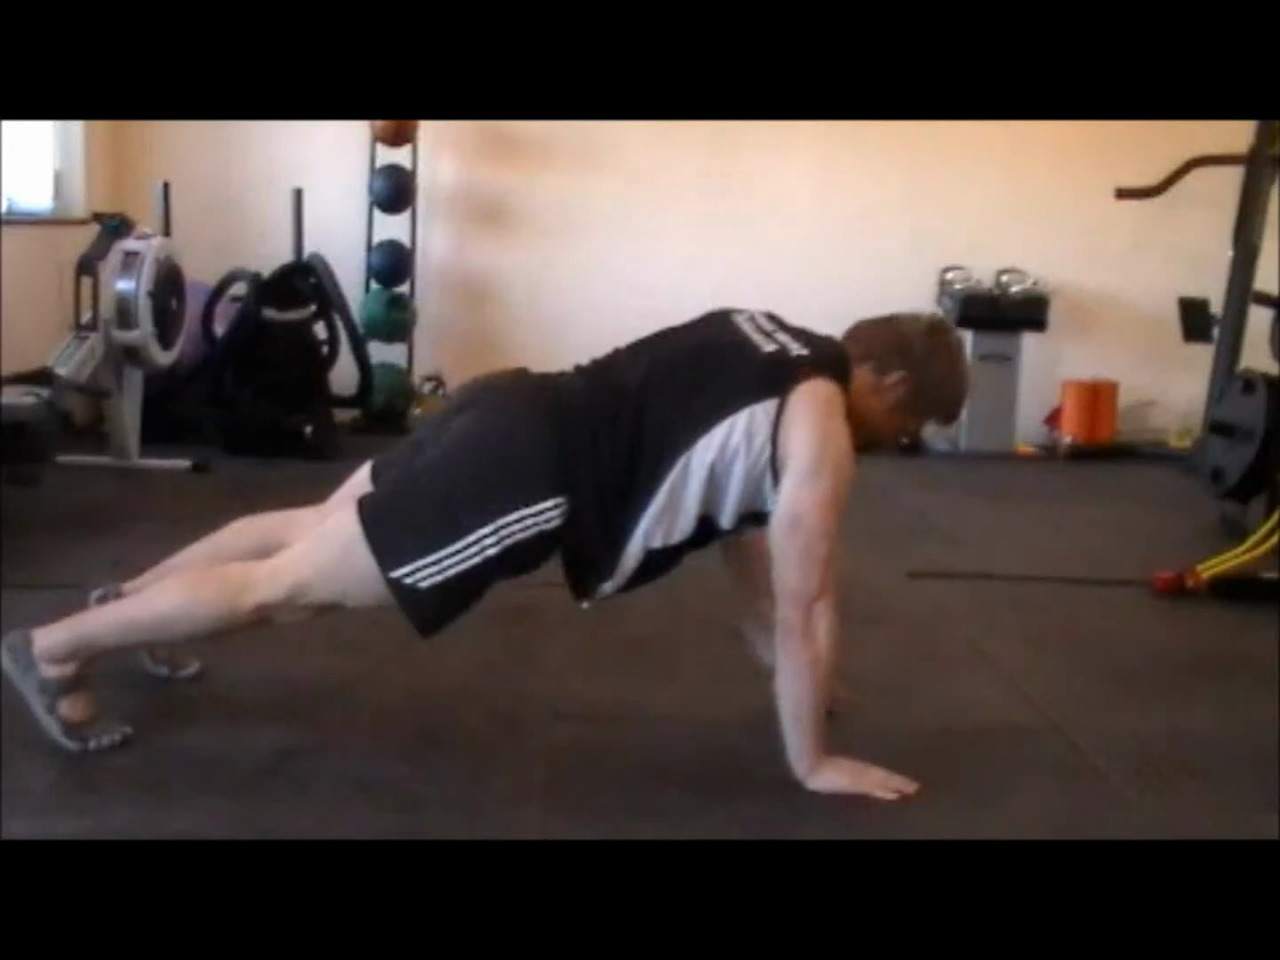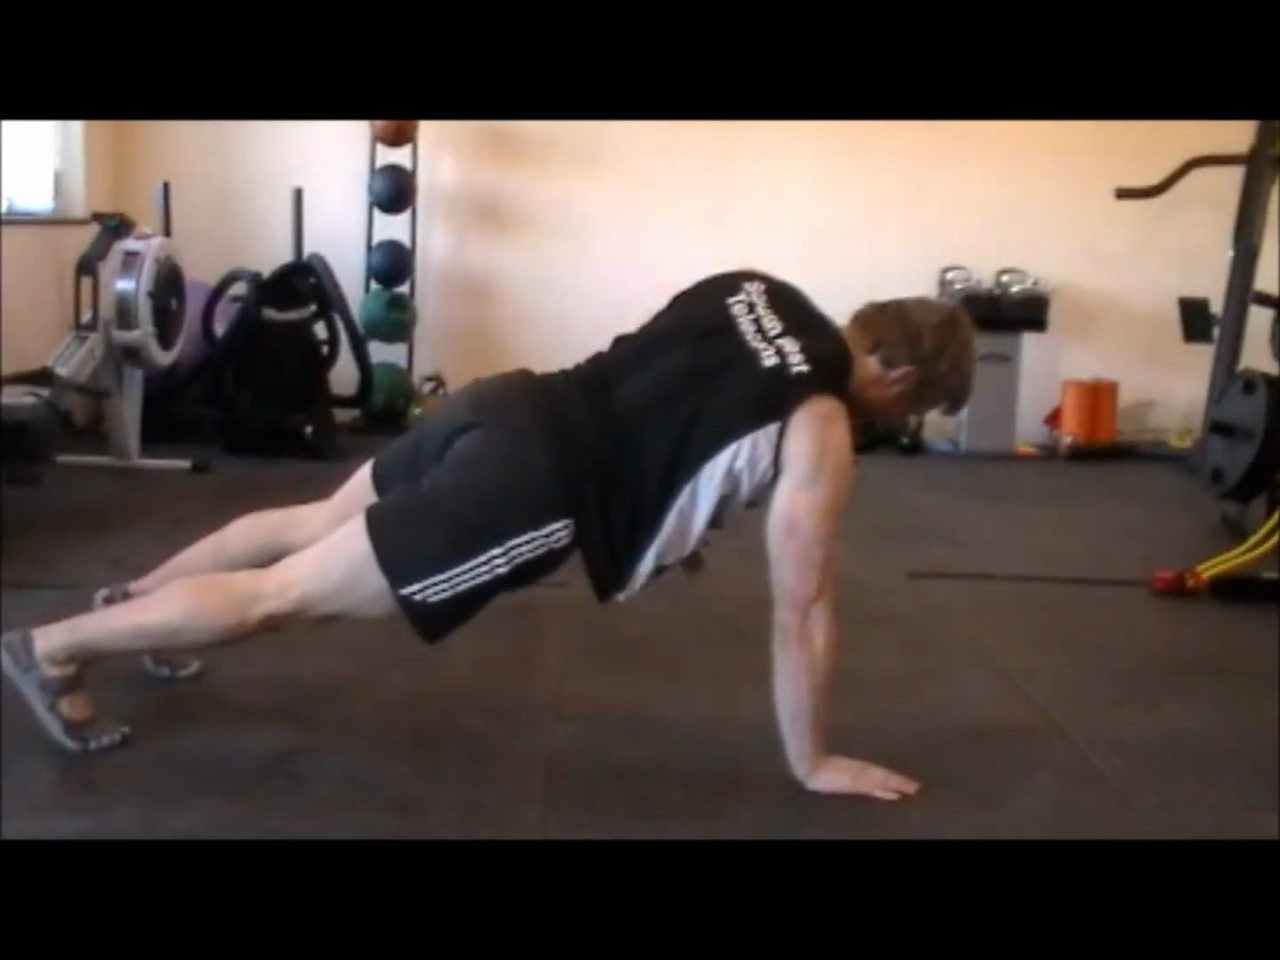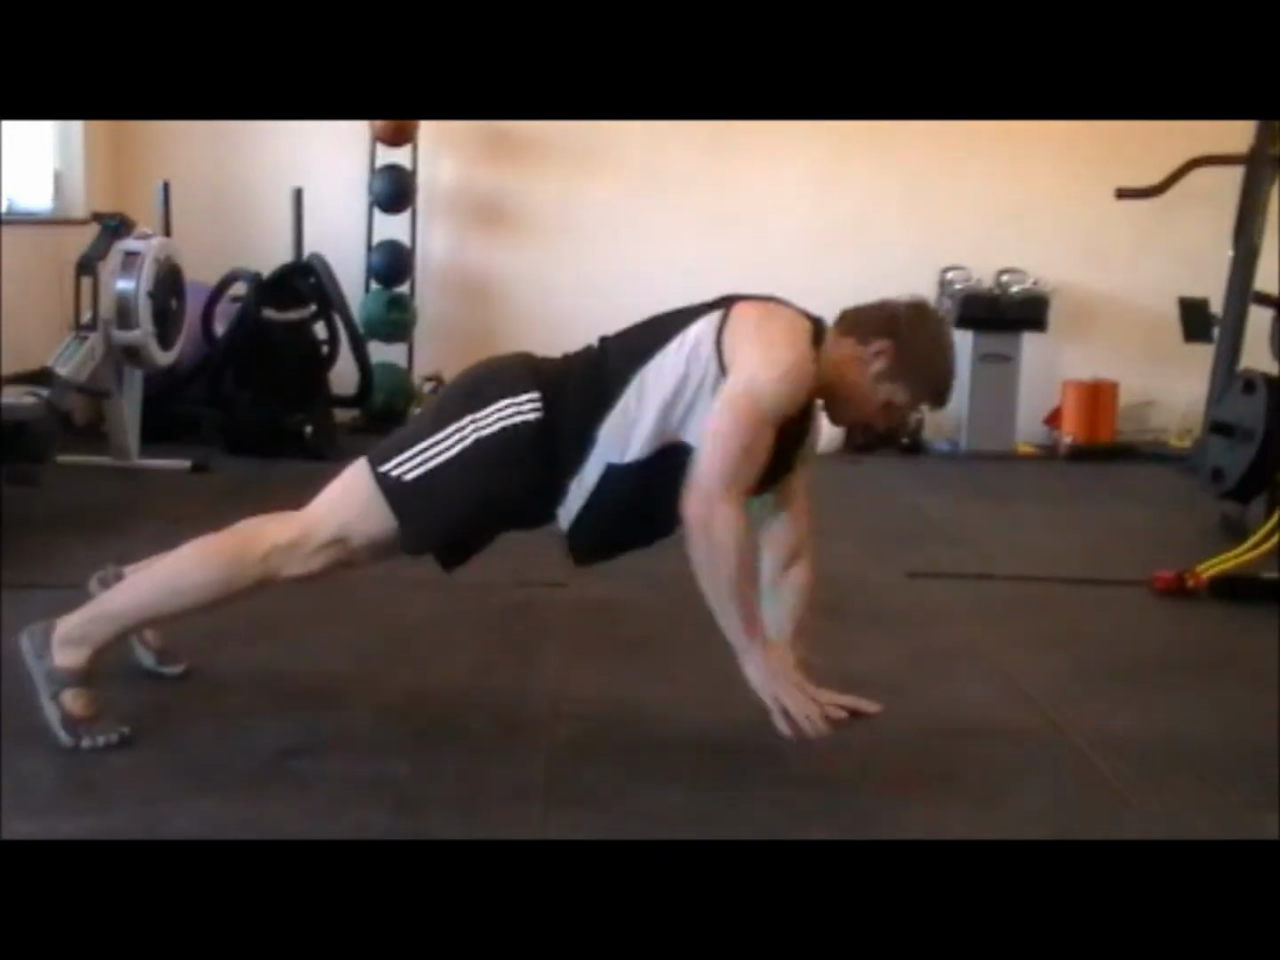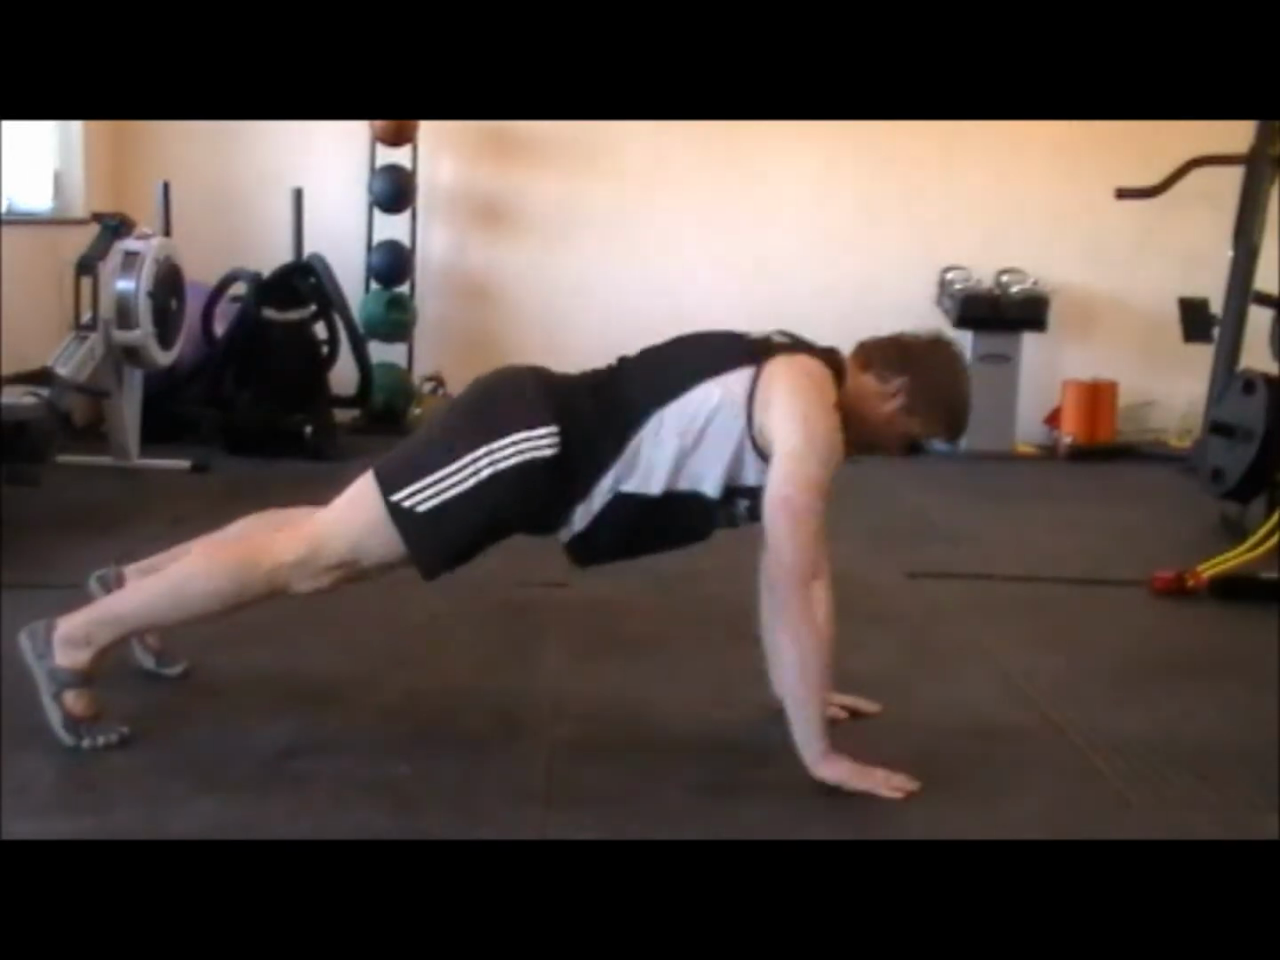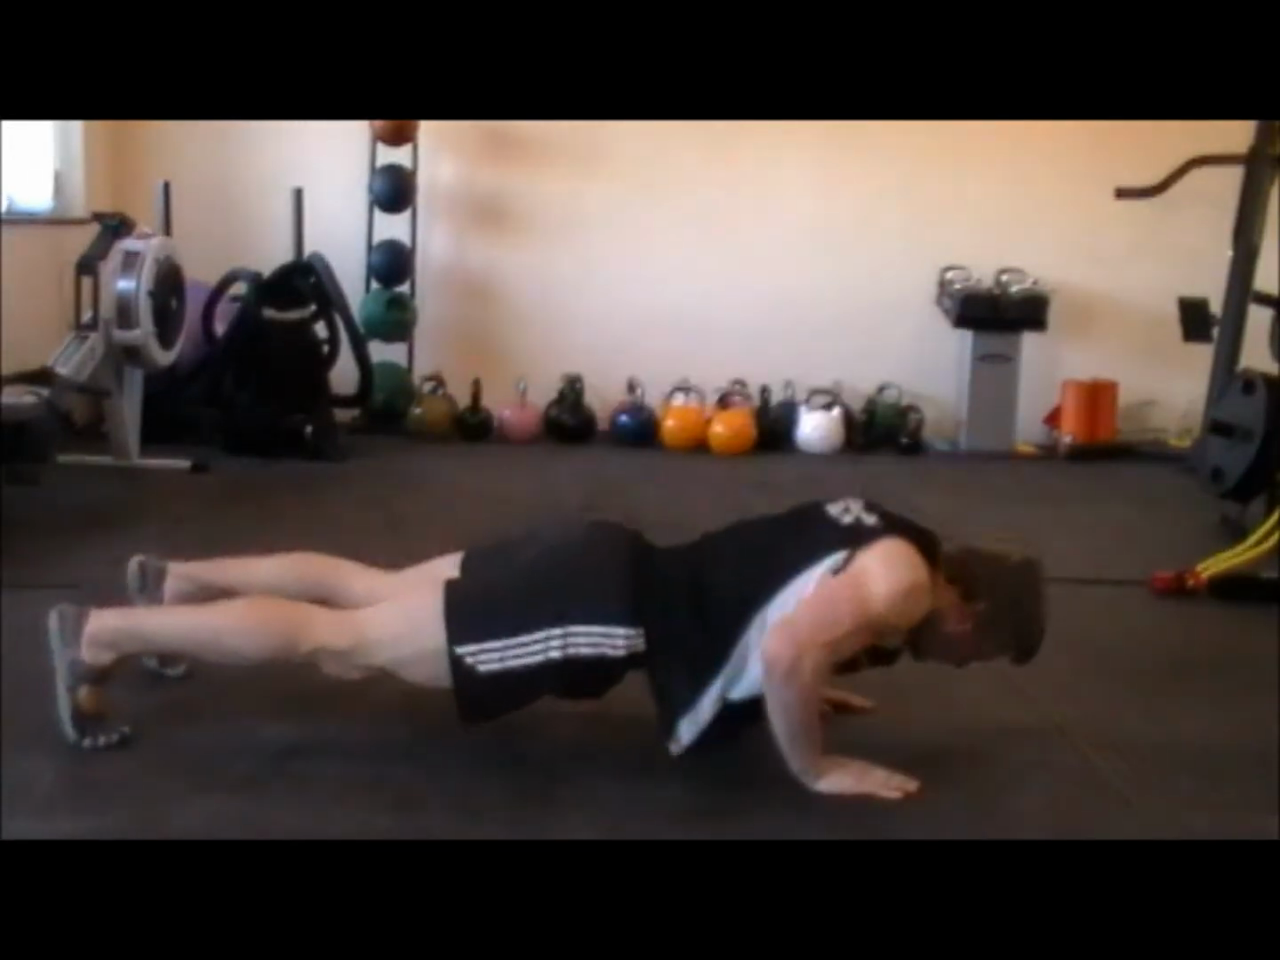
dt=1s
person 1, frame 1
left shoulder: (779, 353)
right shoulder: (823, 422)
left elbow: (734, 501)
right elbow: (804, 604)
left wrist: (779, 659)
right wrist: (813, 761)
left hip: (506, 411)
right hip: (525, 477)
left knee: (308, 528)
right knee: (284, 585)
left ankle: (128, 594)
person 1, frame 2
left shoulder: (761, 291)
right shoulder: (821, 430)
right elbow: (801, 611)
right wrist: (813, 763)
left hip: (505, 407)
right hip: (523, 486)
left knee: (315, 523)
right knee: (289, 592)
left ankle: (133, 593)
person 1, frame 3
left shoulder: (798, 415)
right shoulder: (778, 348)
left elbow: (785, 551)
right elbow: (709, 509)
left wrist: (792, 680)
right wrist: (760, 658)
left hip: (541, 473)
right hip: (515, 421)
left knee: (329, 547)
right knee: (307, 541)
left ankle: (127, 588)
right ankle: (67, 642)
person 1, frame 4
left shoulder: (803, 394)
right shoulder: (811, 403)
left elbow: (778, 561)
right elbow: (801, 582)
left wrist: (798, 689)
right wrist: (820, 753)
left hip: (542, 437)
right hip: (526, 436)
left knee: (327, 532)
right knee: (312, 555)
left ankle: (133, 580)
right ankle: (69, 640)
person 1, frame 5
left shoulder: (875, 545)
right shoulder: (903, 583)
right elbow: (787, 651)
left wrist: (809, 687)
right wrist: (815, 766)
left hip: (603, 568)
right hip: (604, 612)
left knee: (365, 589)
right knee: (346, 638)
left ankle: (171, 581)
right ankle: (97, 634)
